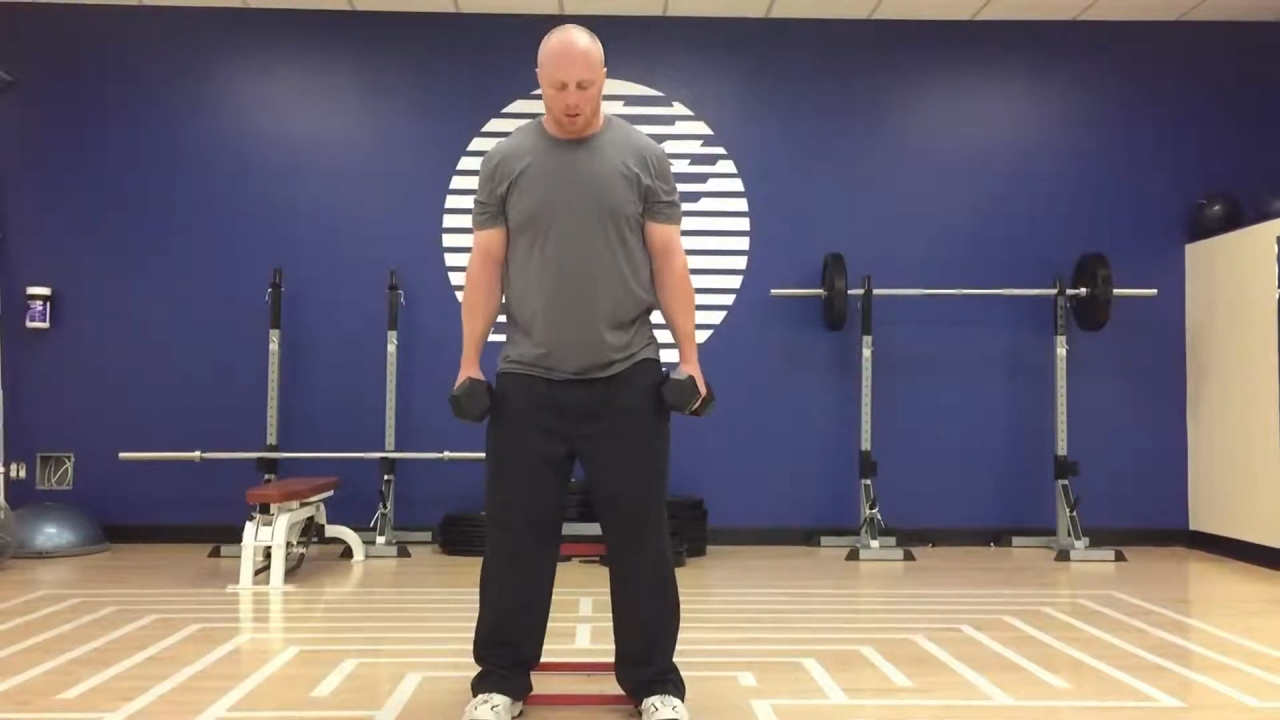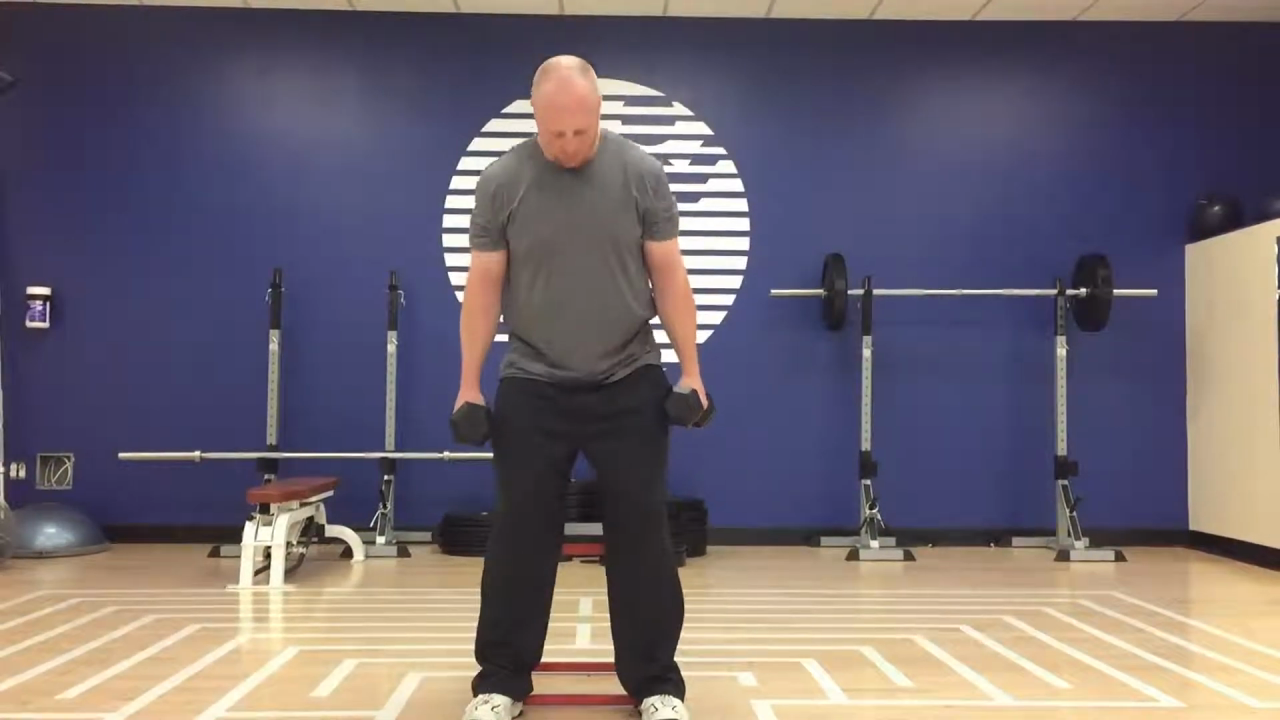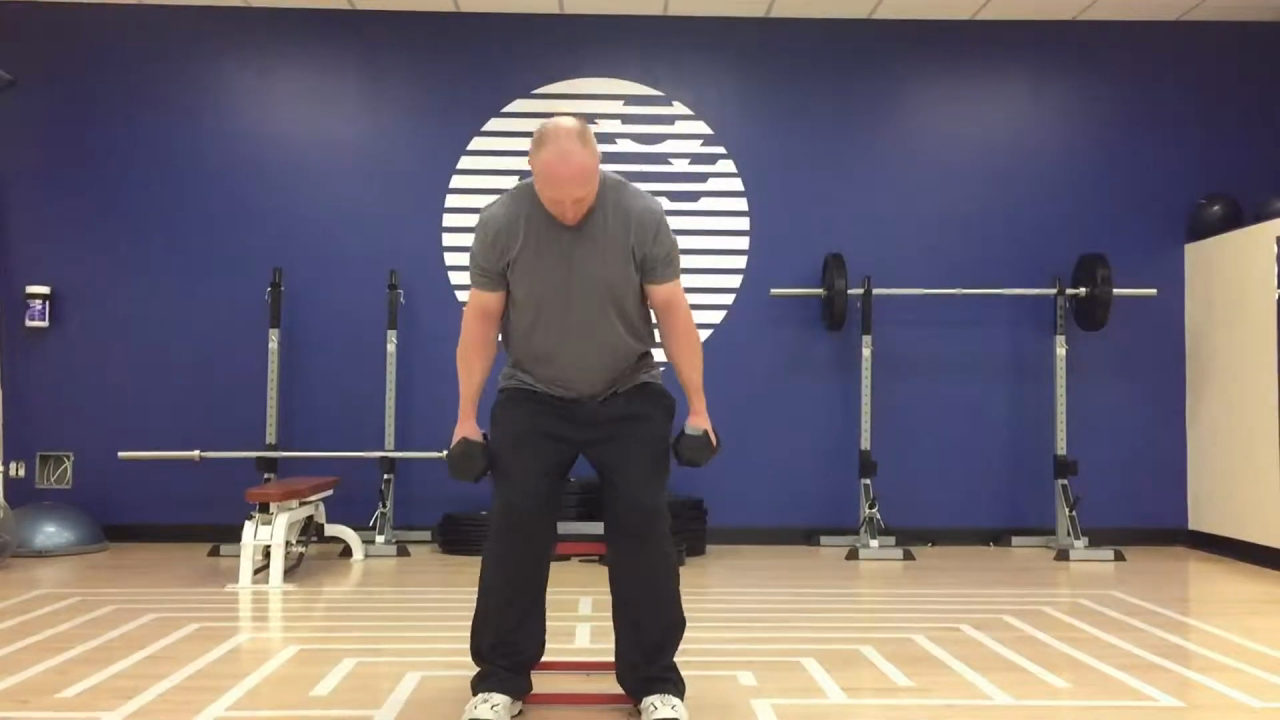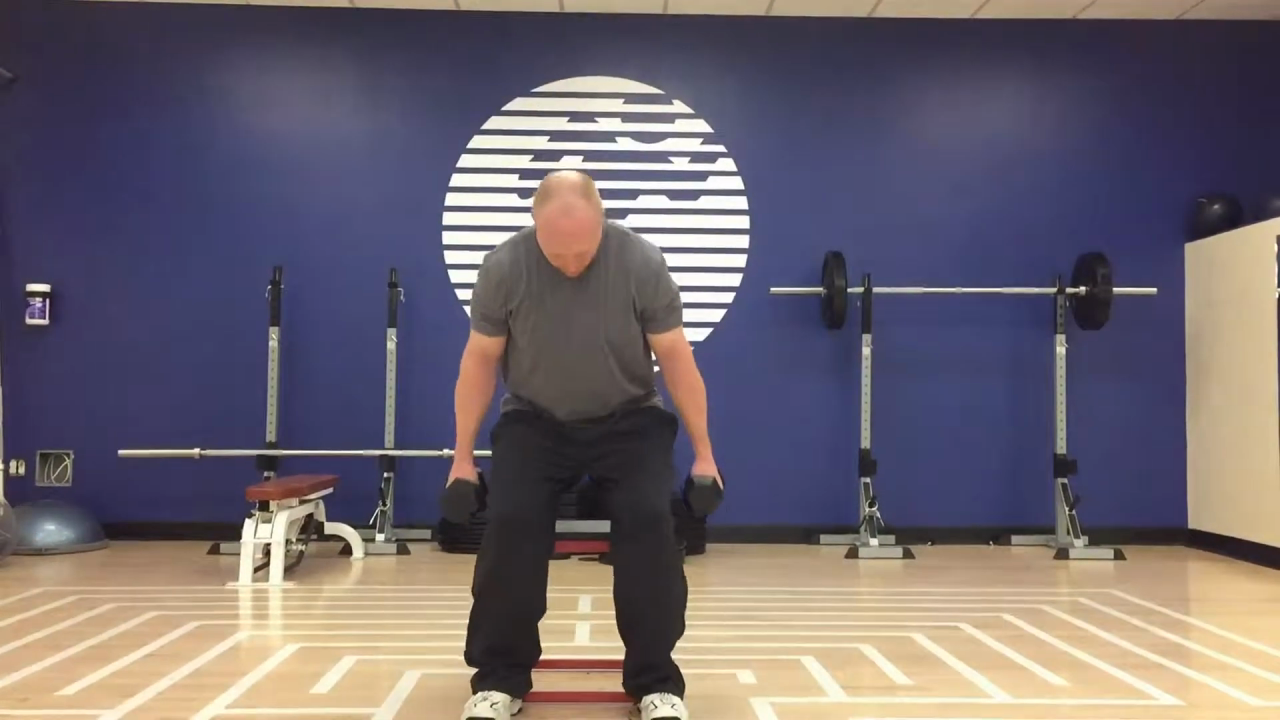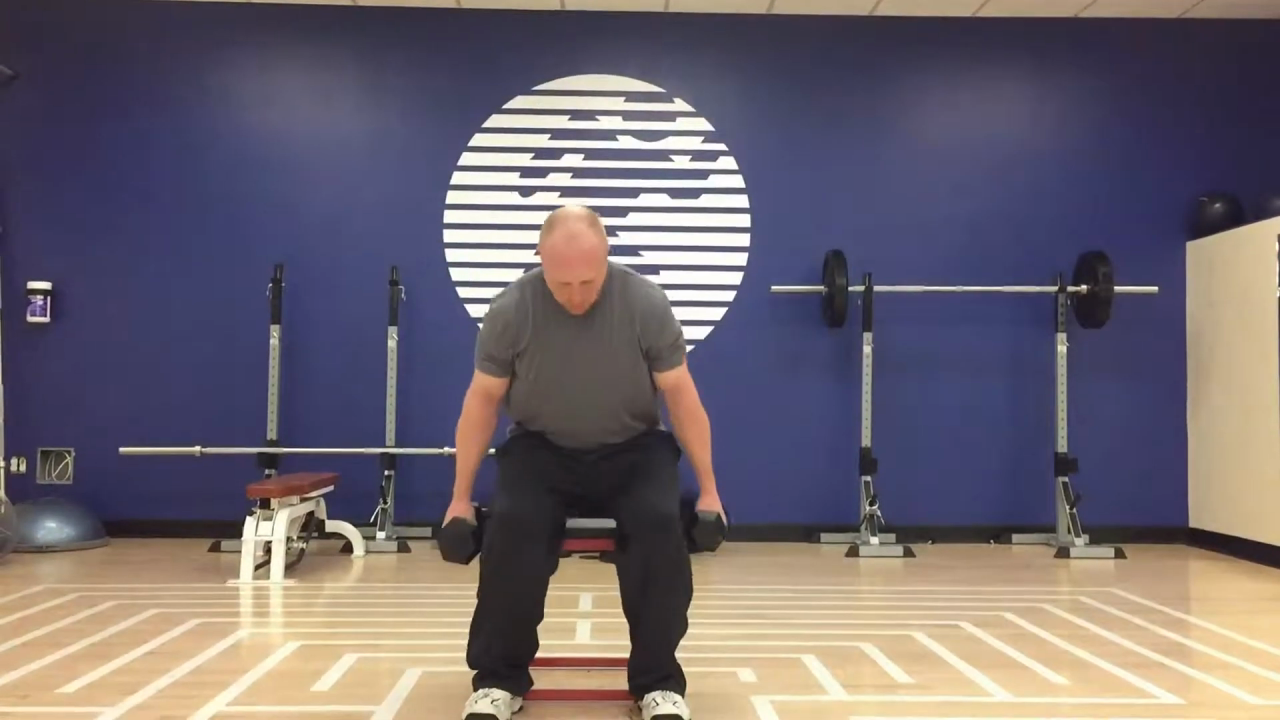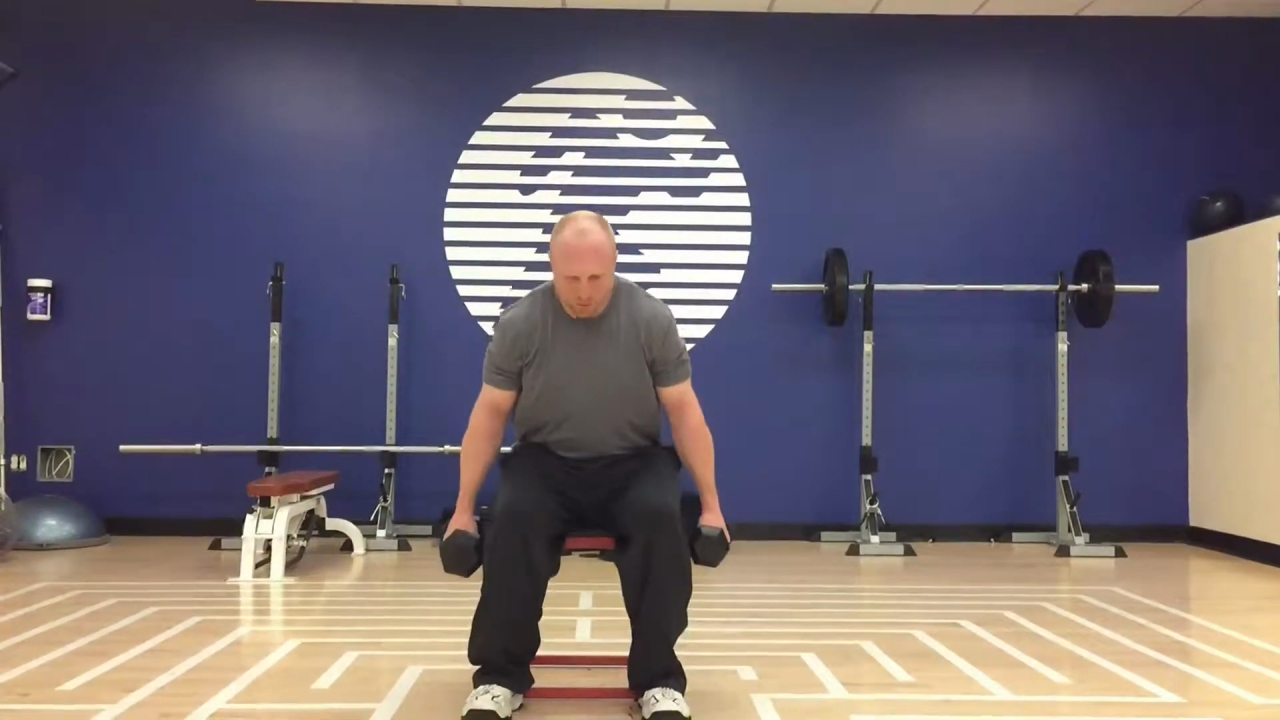
dt=0.2s
person 1, frame 1
left shoulder: (643, 156)
right shoulder: (505, 160)
left elbow: (668, 261)
right elbow: (486, 265)
left wrist: (689, 356)
right wrist: (470, 359)
left hip: (627, 379)
right hip: (528, 380)
left knee: (638, 529)
right knee: (517, 529)
person 1, frame 2
left shoulder: (641, 172)
right shoulder: (502, 181)
left elbow: (669, 275)
right elbow: (484, 286)
left wrist: (691, 369)
right wrist: (469, 380)
left hip: (629, 383)
right hip: (532, 385)
left knee: (640, 524)
right knee: (520, 525)
person 1, frame 3
left shoulder: (640, 214)
right shoulder: (501, 221)
left elbow: (673, 313)
right elbow: (481, 319)
left wrist: (698, 406)
right wrist: (466, 415)
left hip: (628, 396)
right hip: (533, 398)
left knee: (643, 520)
right knee: (515, 519)
person 1, frame 4
left shoulder: (642, 264)
right shoulder: (503, 269)
left elbow: (676, 359)
right elbow: (480, 360)
left wrist: (703, 451)
right wrist: (462, 455)
left hip: (629, 422)
right hip: (534, 423)
left knee: (650, 521)
right knee: (510, 522)
person 1, frame 5
left shoulder: (646, 305)
right shoulder: (511, 311)
left elbow: (681, 397)
right elbow: (482, 401)
left wrist: (707, 486)
right wrist: (461, 495)
left hip: (632, 449)
right hip: (541, 450)
left knee: (658, 523)
right knee: (512, 526)
person 1, frame 6
left shoulder: (652, 320)
right shoulder: (519, 325)
left elbow: (685, 413)
right elbow: (489, 414)
left wrist: (711, 503)
right wrist: (463, 508)
left hip: (632, 463)
right hip: (546, 463)
left knee: (660, 520)
right knee: (512, 522)
right ankle: (499, 677)
